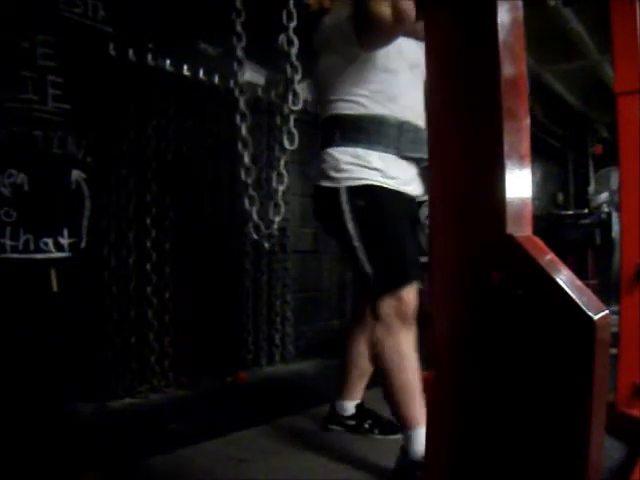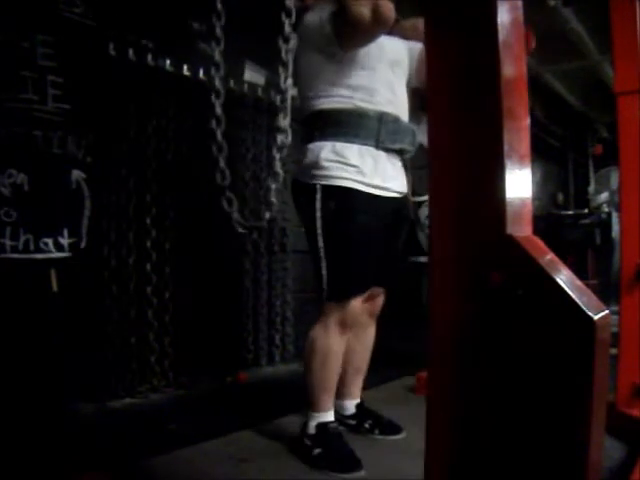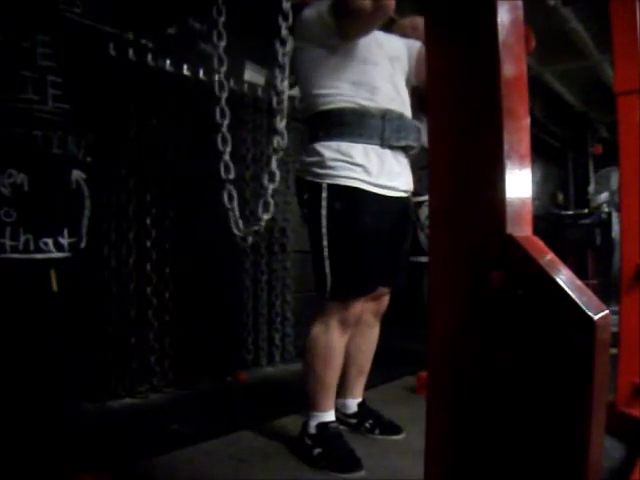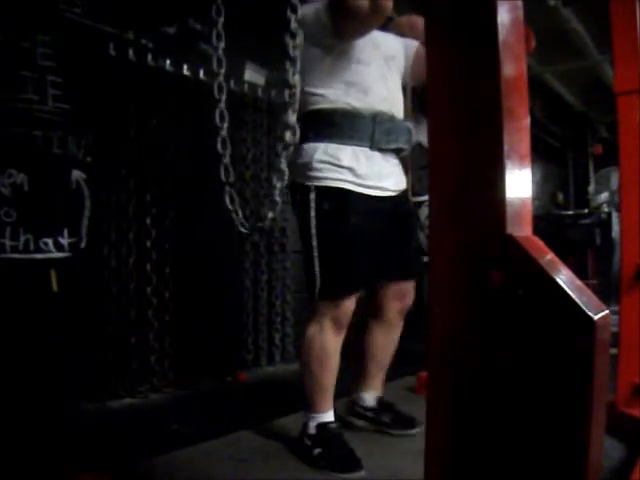
dt=0.5s
person 1, frame 1
left shoulder: (413, 45)
left hip: (400, 186)
right hip: (357, 182)
left knee: (382, 305)
right knee: (397, 305)
left ankle: (348, 407)
person 1, frame 2
left shoulder: (396, 45)
left hip: (388, 185)
right hip: (341, 183)
left knee: (370, 304)
right knee: (343, 309)
left ankle: (349, 406)
right ankle: (318, 427)
person 1, frame 3
left shoulder: (394, 42)
left hip: (394, 184)
right hip: (346, 182)
left knee: (374, 302)
right knee: (343, 308)
left ankle: (351, 406)
right ankle: (319, 426)
person 1, frame 4
left shoulder: (391, 41)
left hip: (388, 184)
right hip: (337, 182)
left knee: (398, 300)
right knee: (337, 308)
left ankle: (370, 401)
right ankle: (319, 427)
